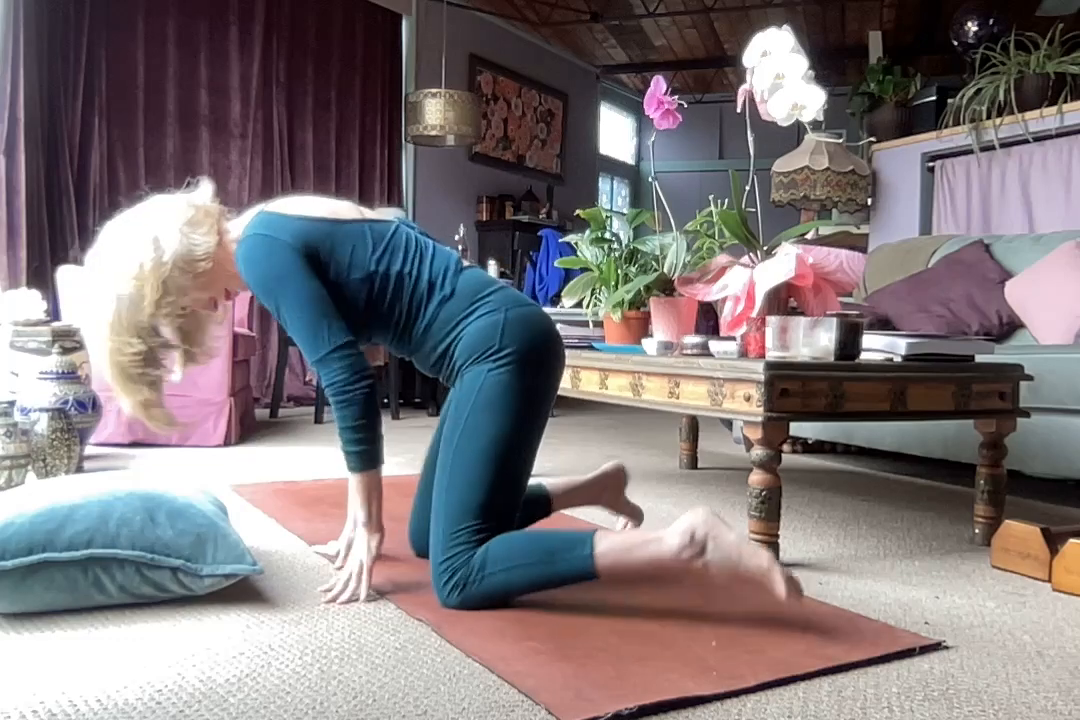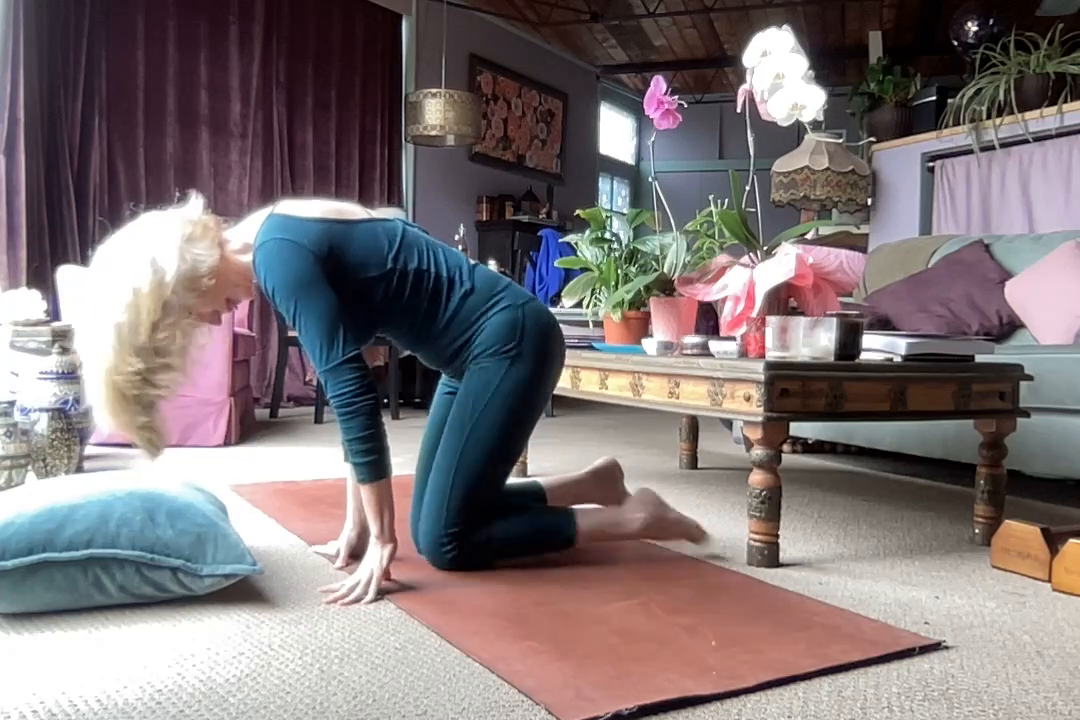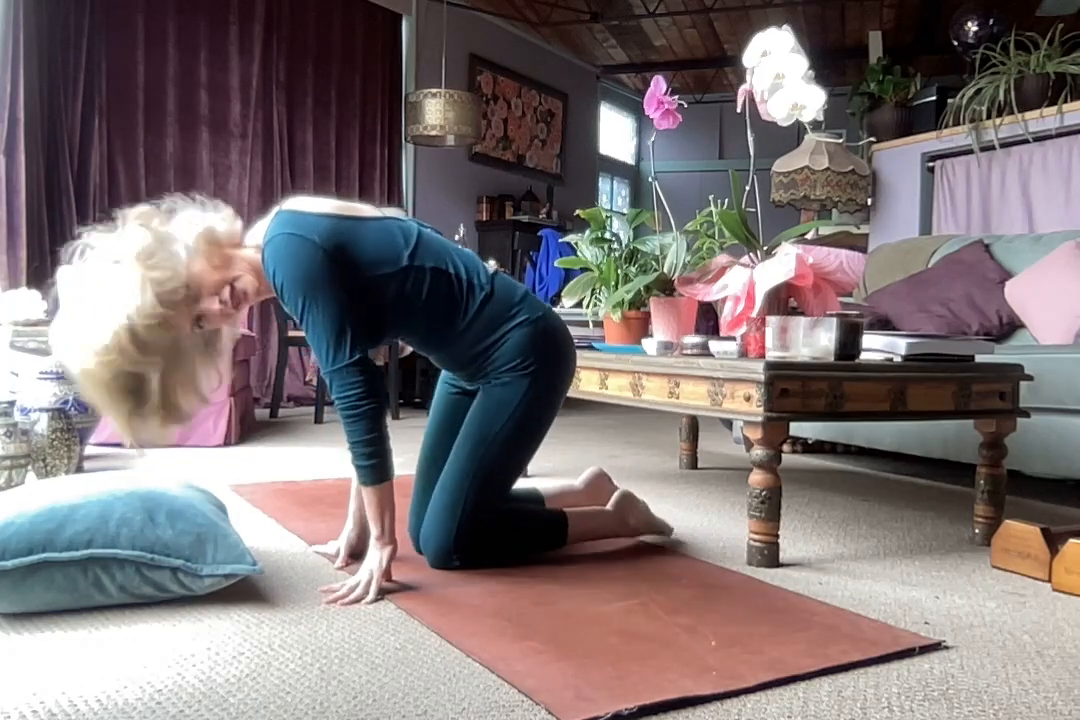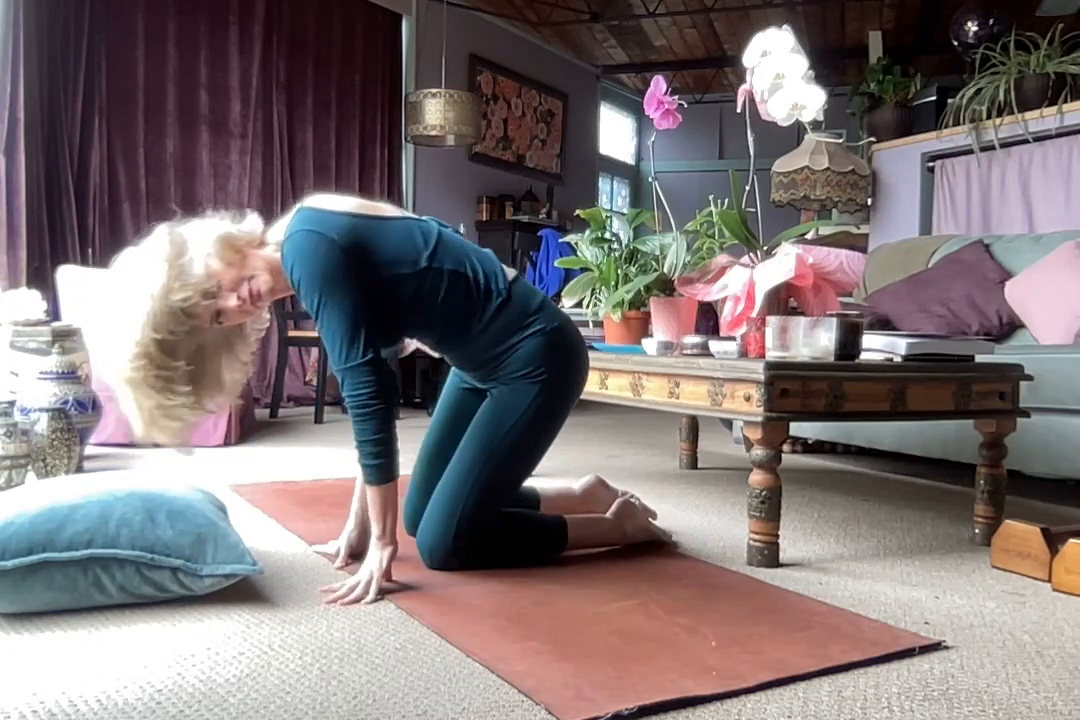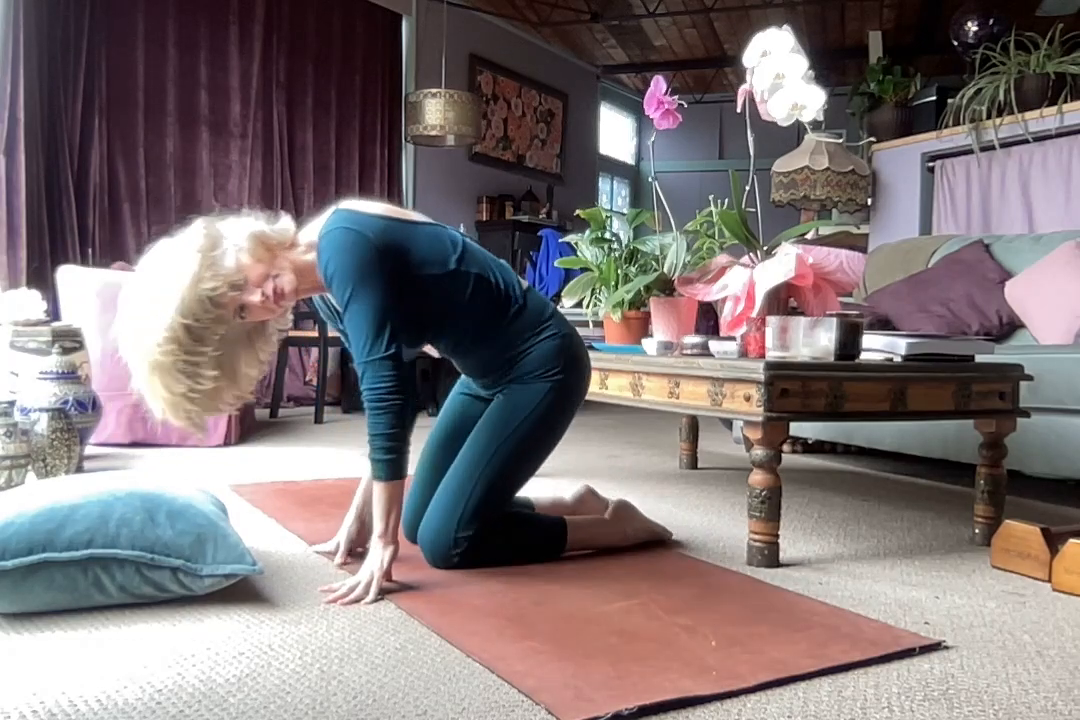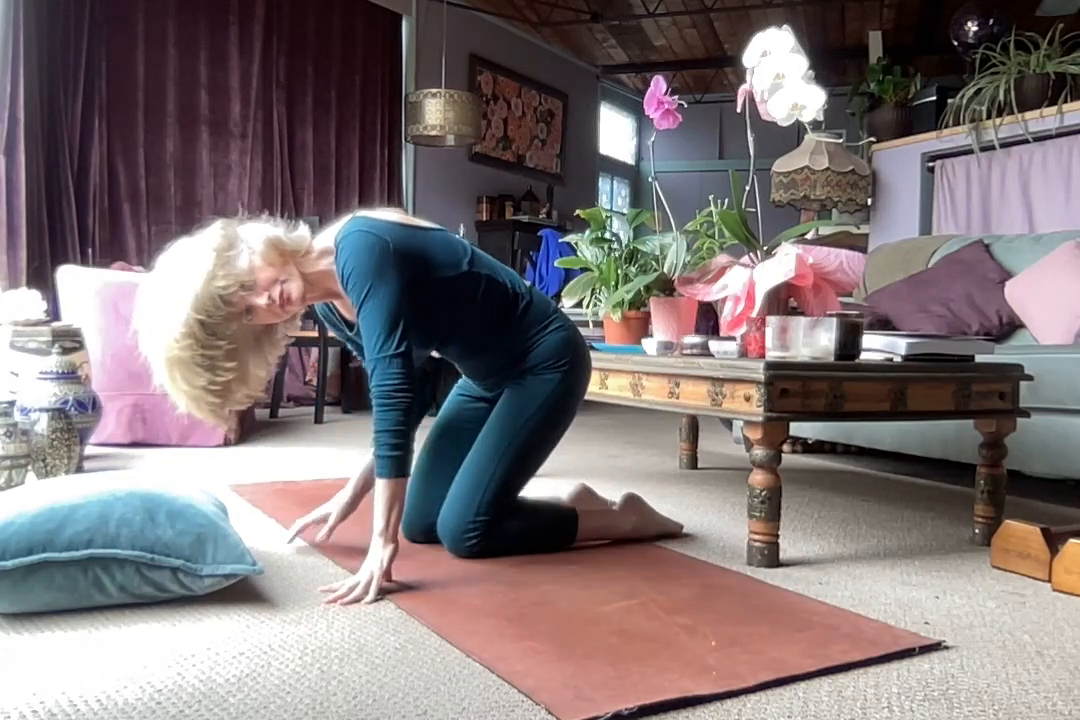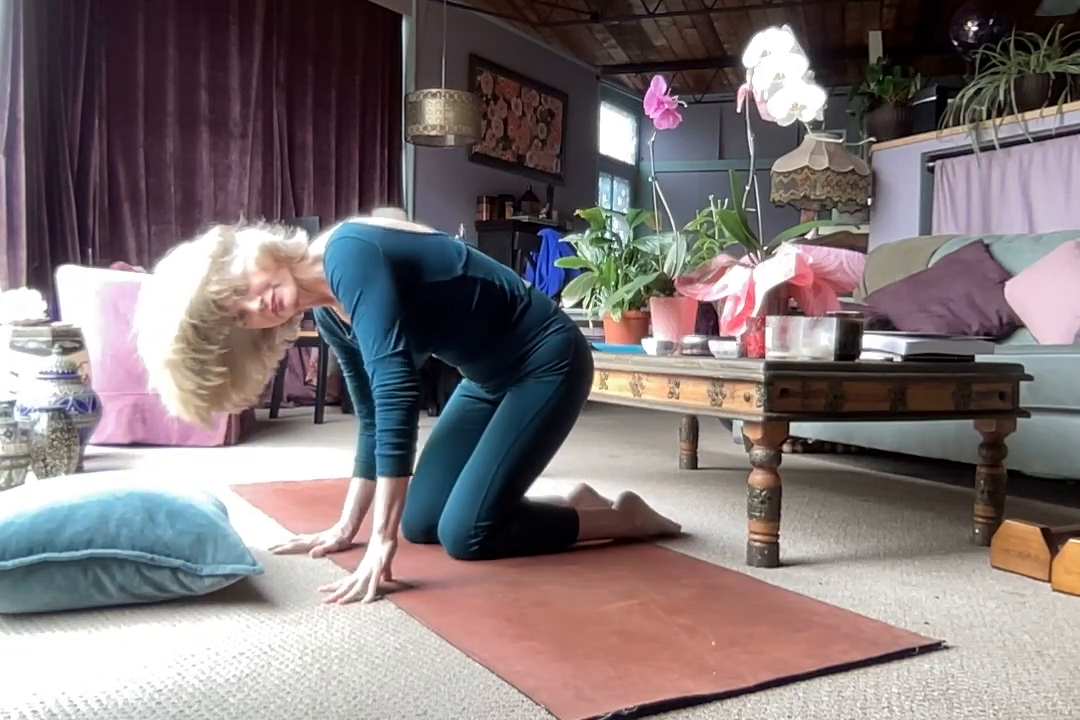
dt=0.3s
person 1, frame 1
left shoulder: (259, 249)
right shoulder: (291, 233)
left elbow: (347, 380)
right elbow: (353, 372)
left wrist: (368, 530)
right wrist: (359, 521)
left hip: (500, 346)
right hip: (504, 340)
left knee: (462, 577)
right knee: (429, 533)
left ankle: (685, 541)
right ankle: (594, 484)
person 1, frame 2
left shoulder: (280, 254)
right shoulder: (284, 248)
left elbow: (350, 391)
right elbow: (353, 393)
left wrist: (380, 540)
right wrist: (359, 520)
left hip: (510, 343)
right hip: (475, 355)
left knee: (443, 540)
right knee: (448, 513)
left ankle: (637, 516)
right ankle: (592, 483)
person 1, frame 3
left shoulder: (289, 250)
right shoulder: (287, 258)
left elbow: (357, 392)
right elbow: (359, 390)
left wrist: (380, 542)
right wrist: (359, 523)
left hip: (523, 351)
right hip: (472, 360)
left knee: (446, 544)
right knee: (434, 521)
left ankle: (616, 517)
right ankle: (586, 492)
person 1, frame 4
left shoulder: (309, 246)
right shoulder: (306, 271)
left elbow: (367, 392)
right elbow: (371, 393)
left wrist: (380, 542)
right wrist: (362, 521)
left hip: (534, 356)
right hip: (484, 362)
left knee: (443, 544)
right knee: (423, 513)
left ankle: (620, 526)
right ankle: (584, 498)
person 1, frame 5
left shoulder: (342, 244)
right shoulder: (326, 295)
left elbow: (386, 391)
right elbow: (389, 396)
left wrist: (383, 543)
right wrist: (362, 515)
left hip: (540, 364)
right hip: (489, 372)
left knee: (446, 542)
right knee: (419, 519)
left ankle: (616, 526)
right ankle: (575, 505)
person 1, frame 6
left shoulder: (359, 249)
right shoulder: (330, 309)
left elbow: (395, 391)
right elbow: (396, 403)
left wrist: (383, 543)
right wrist: (347, 498)
left hip: (544, 361)
right hip: (487, 376)
left knee: (465, 530)
right knee: (420, 522)
left ankle: (625, 517)
right ankle: (576, 503)
person 1, frame 7
left shoulder: (349, 254)
right shoulder: (329, 316)
left elbow: (397, 392)
right elbow: (374, 417)
left wrist: (381, 540)
right wrist: (346, 526)
left hip: (546, 362)
right hip: (489, 378)
left knee: (465, 535)
right knee: (419, 523)
left ankle: (624, 517)
right ankle: (575, 503)
